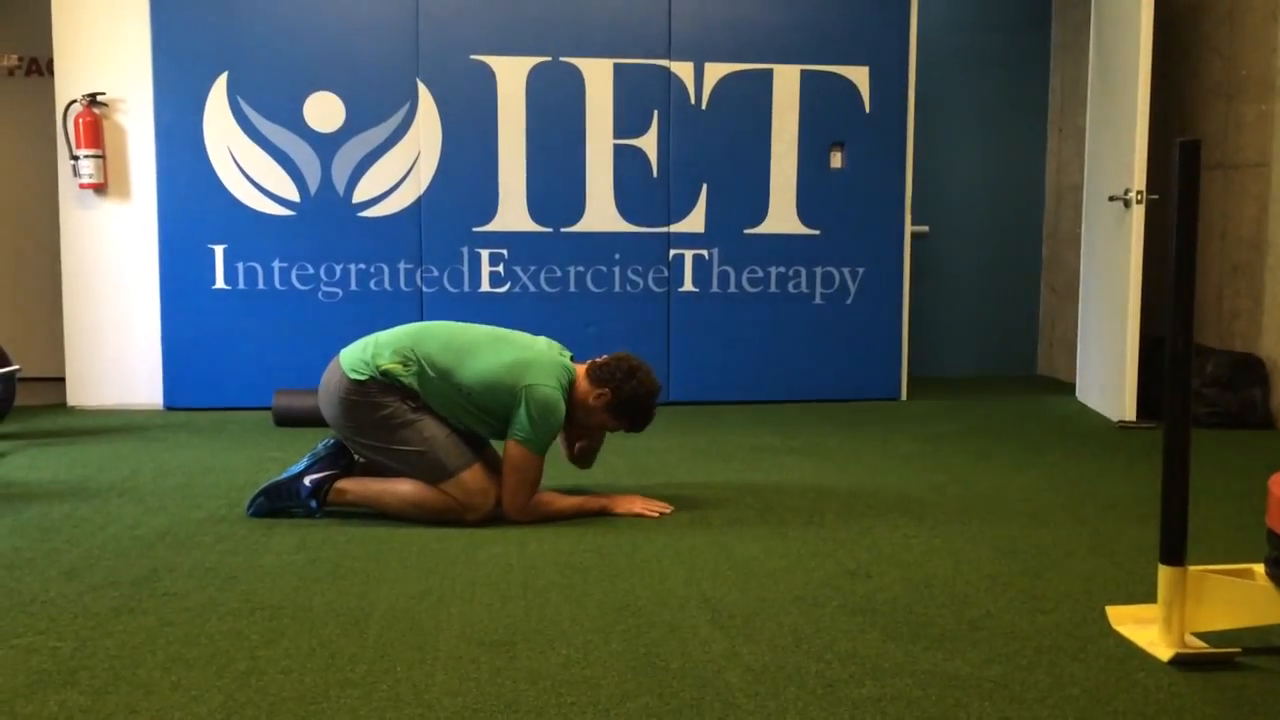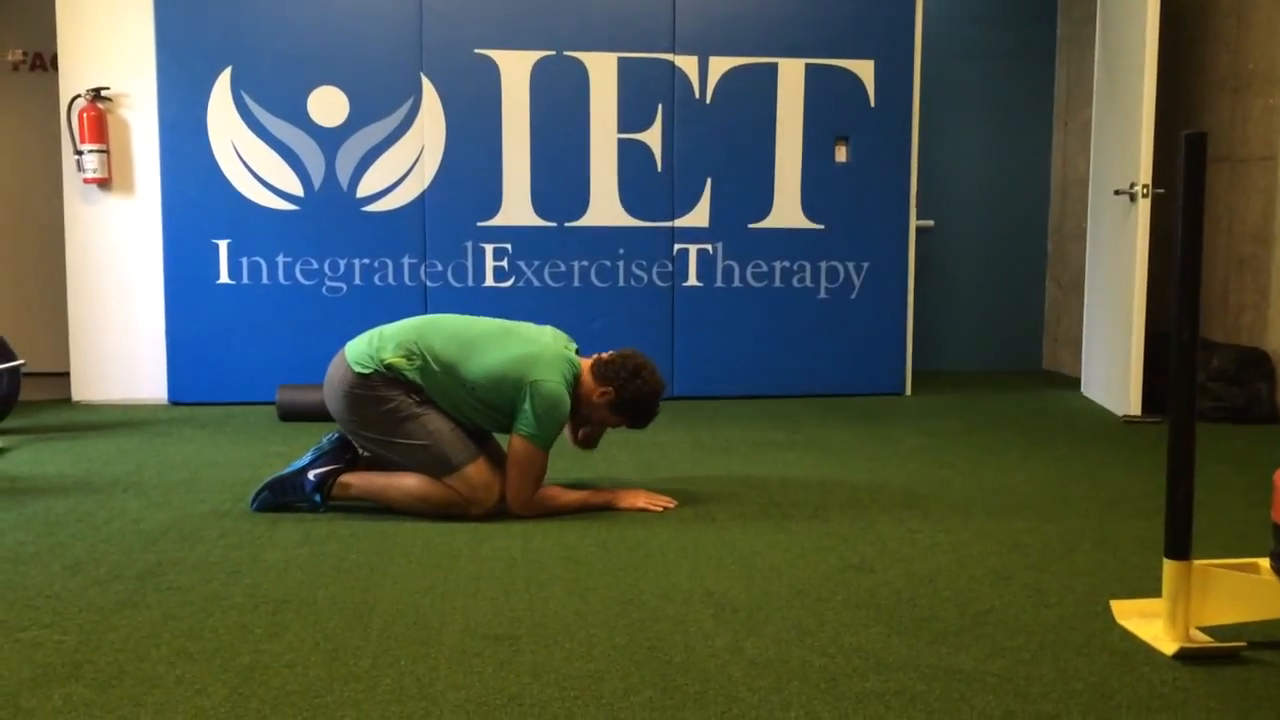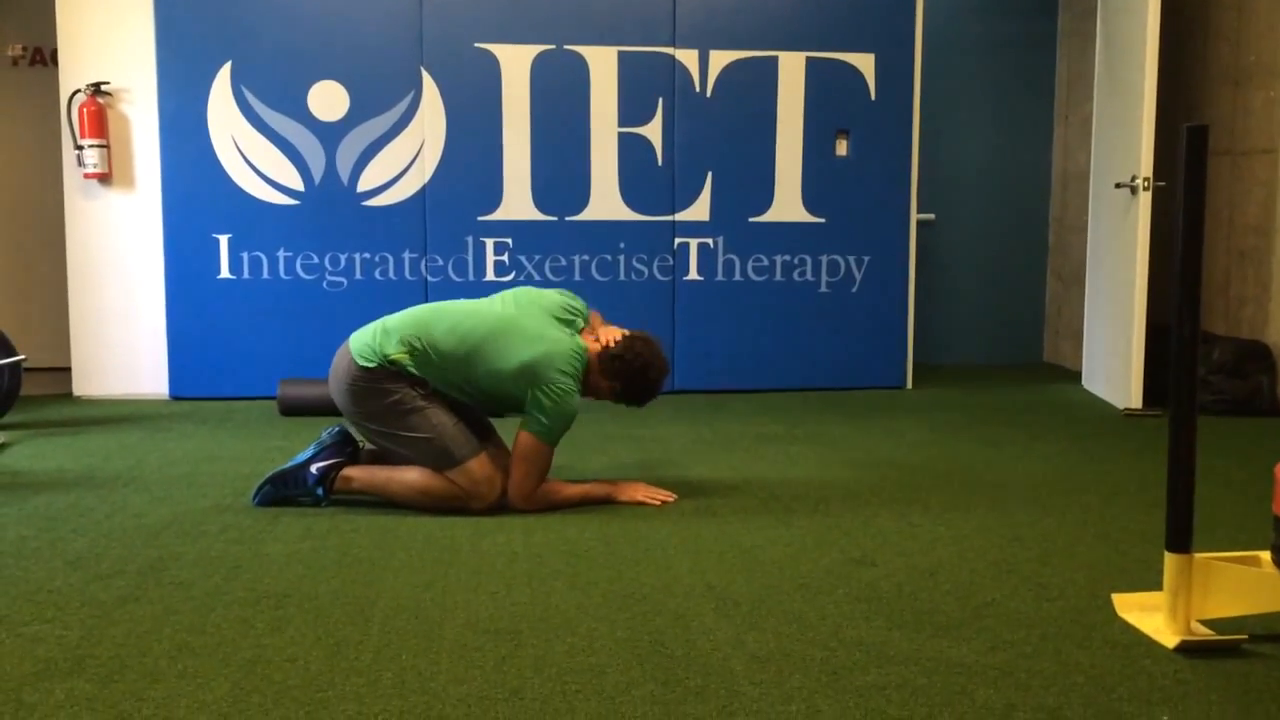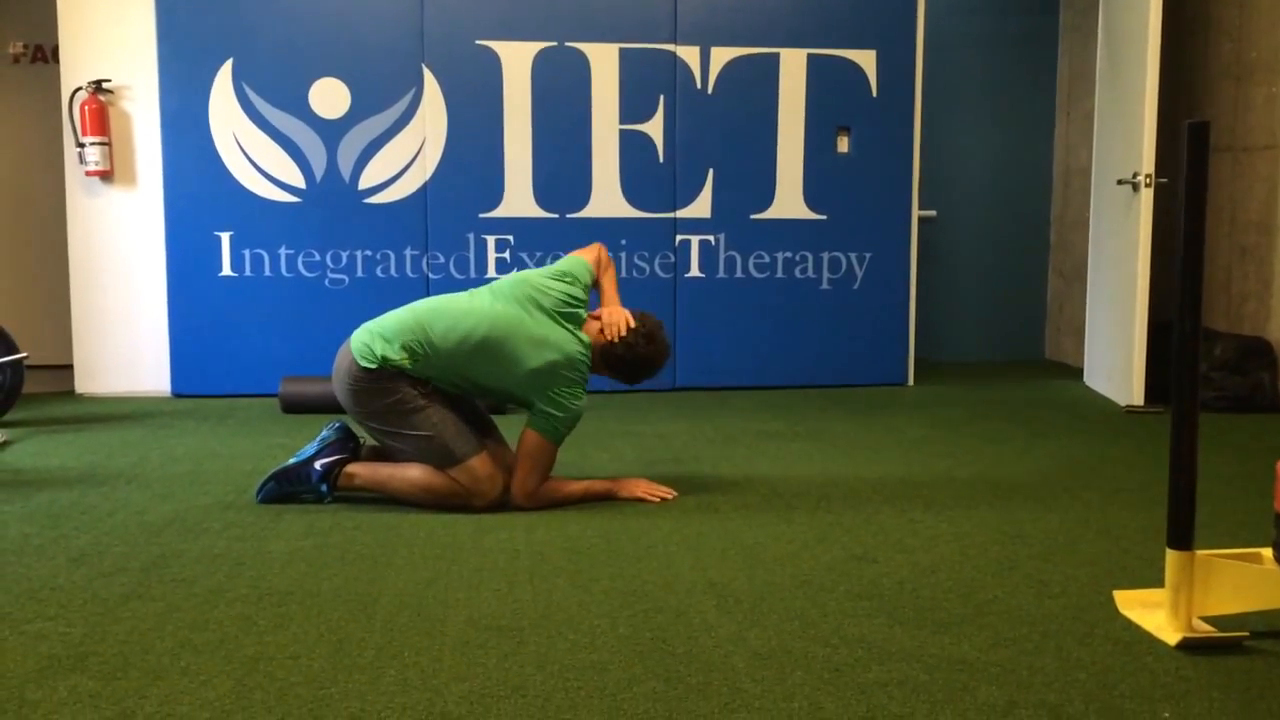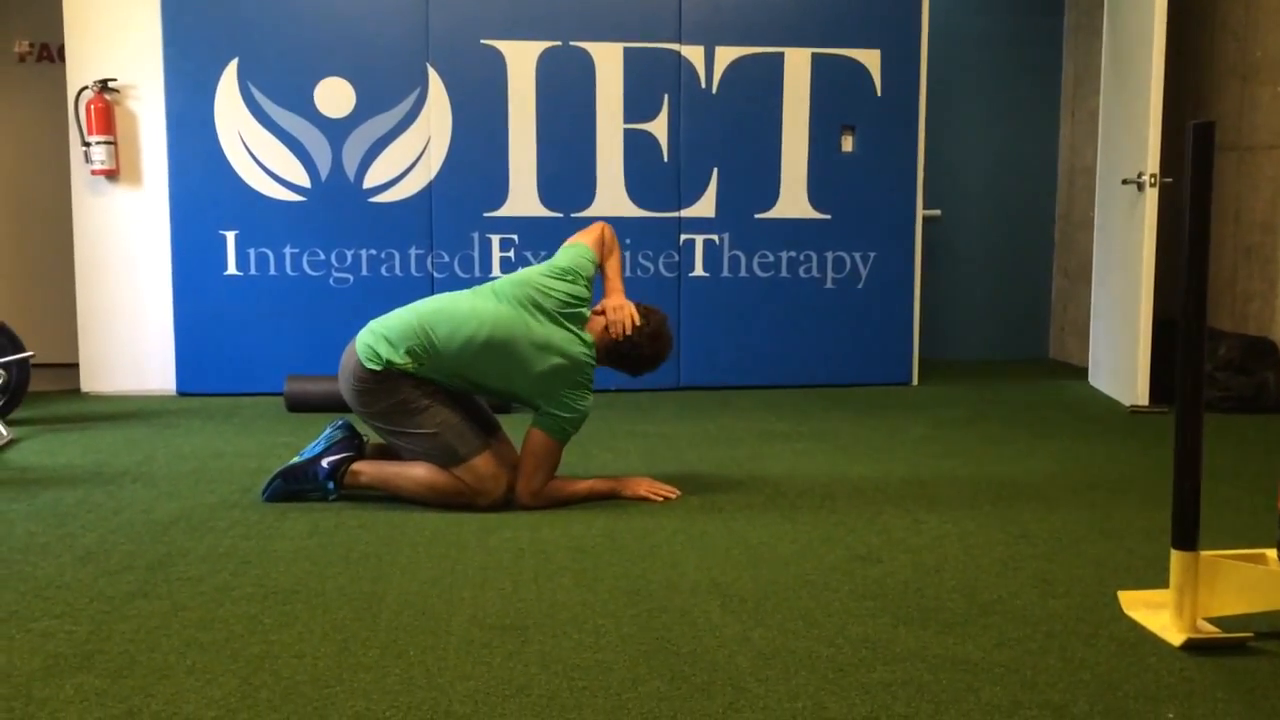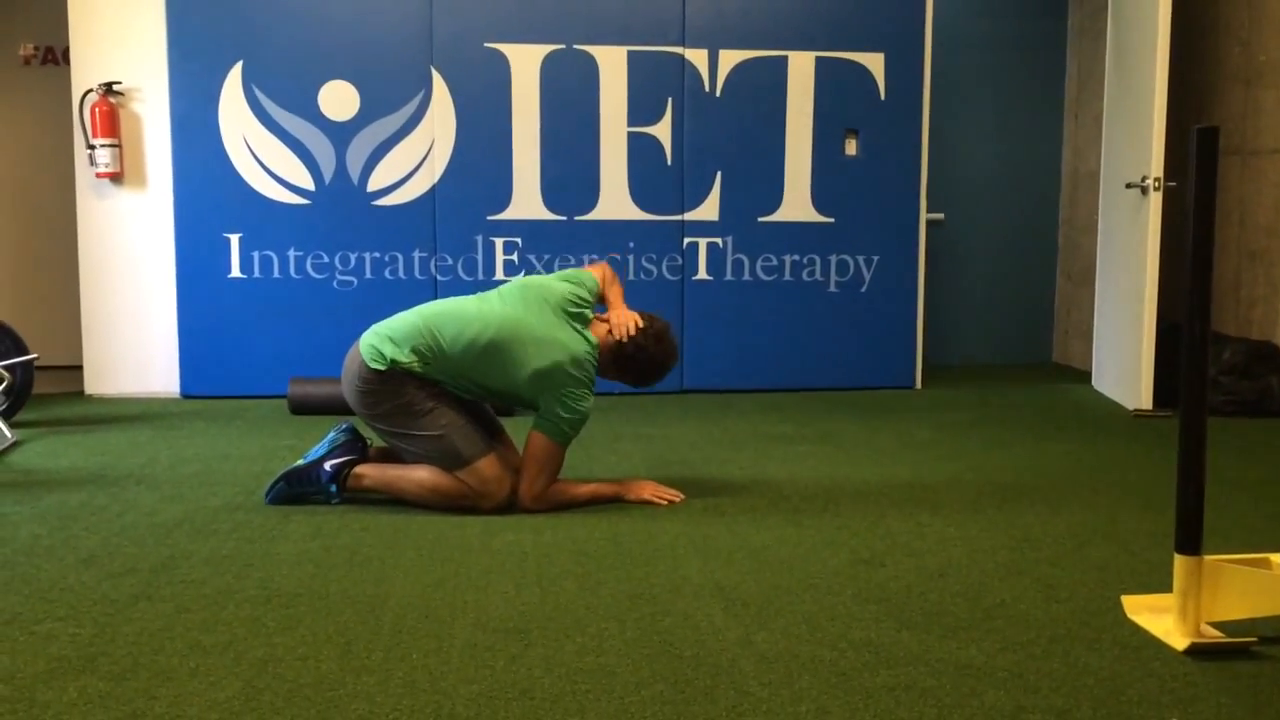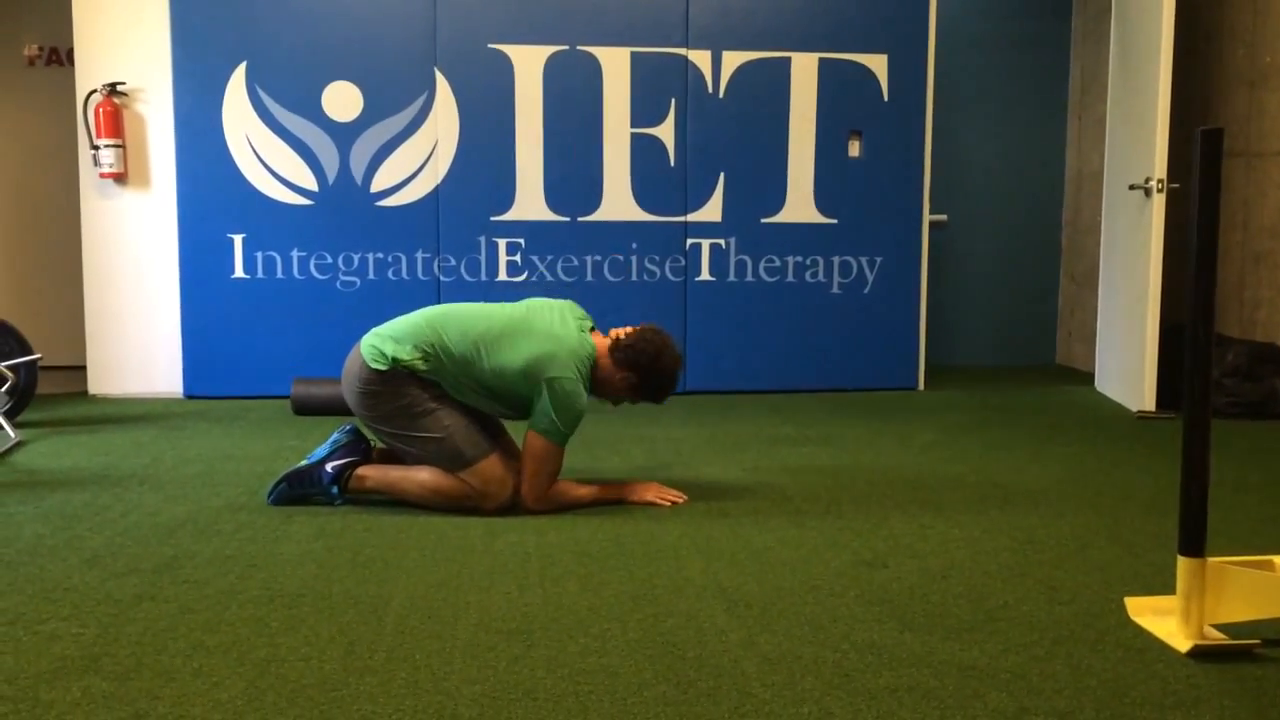
dt=0.3s
person 1, frame 1
left shoulder: (558, 359)
right shoulder: (544, 395)
left elbow: (580, 458)
right elbow: (518, 506)
left wrist: (593, 427)
right wrist: (609, 504)
left hip: (371, 371)
right hip: (362, 388)
left knee: (492, 478)
right knee: (477, 500)
left ankle: (349, 463)
right ankle: (325, 488)
person 1, frame 2
left shoulder: (561, 347)
right shoulder: (548, 389)
left elbow: (584, 442)
right elbow: (521, 501)
left wrist: (597, 418)
right wrist: (612, 497)
left hip: (375, 366)
right hip: (366, 382)
left knee: (496, 472)
right knee: (481, 495)
left ankle: (353, 457)
right ankle: (329, 483)
person 1, frame 3
left shoulder: (566, 305)
right shoulder: (559, 386)
left elbow: (595, 320)
right elbow: (522, 494)
left wrist: (605, 331)
right wrist: (613, 491)
left hip: (377, 351)
right hip: (371, 374)
left knee: (498, 466)
right knee: (484, 489)
left ankle: (354, 453)
right ankle: (332, 476)
person 1, frame 4
left shoulder: (564, 288)
right shoulder: (565, 388)
left elbow: (599, 253)
right elbow: (524, 492)
left wrist: (612, 303)
right wrist: (614, 487)
left hip: (380, 348)
right hip: (374, 372)
left knee: (499, 465)
right knee: (485, 488)
left ankle: (355, 450)
right ankle: (335, 472)
person 1, frame 5
left shoulder: (568, 286)
right shoulder: (571, 388)
left elbow: (601, 230)
right elbow: (529, 492)
left wrist: (615, 292)
right wrist: (619, 486)
left hip: (384, 345)
right hip: (379, 372)
left knee: (504, 465)
right knee: (491, 487)
left ankle: (360, 449)
right ankle: (341, 471)
person 1, frame 6
left shoulder: (570, 294)
right shoulder: (572, 388)
left elbow: (604, 272)
right elbow: (532, 495)
left wrist: (618, 308)
right wrist: (621, 489)
left hip: (388, 349)
right hip: (384, 373)
left knee: (507, 466)
right knee: (495, 488)
left ankle: (362, 450)
right ankle: (344, 473)
person 1, frame 7
left shoulder: (574, 317)
right shoulder: (565, 382)
right elbow: (535, 495)
left wrist: (622, 344)
right wrist: (623, 491)
left hip: (391, 354)
right hip: (382, 376)
left knee: (509, 467)
right knee: (496, 489)
left ankle: (364, 452)
right ankle: (346, 475)
